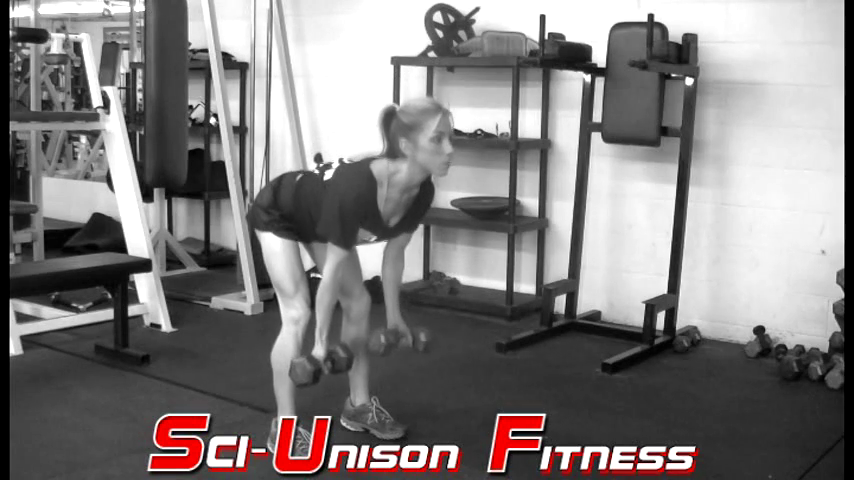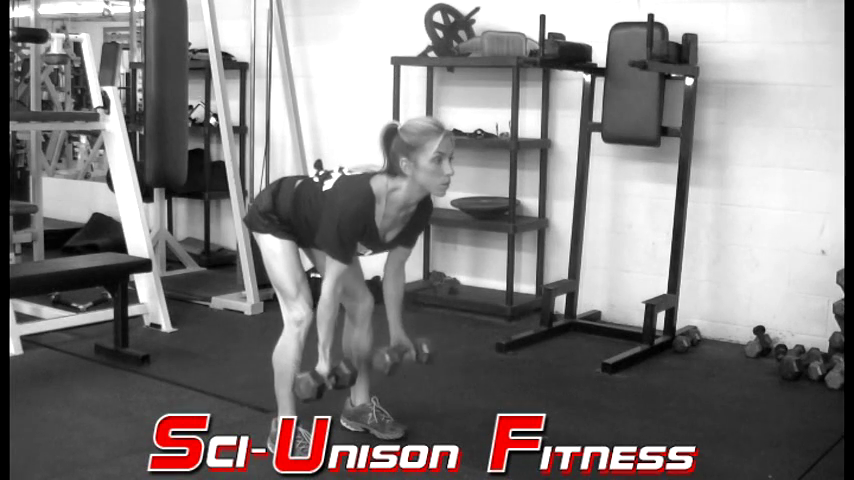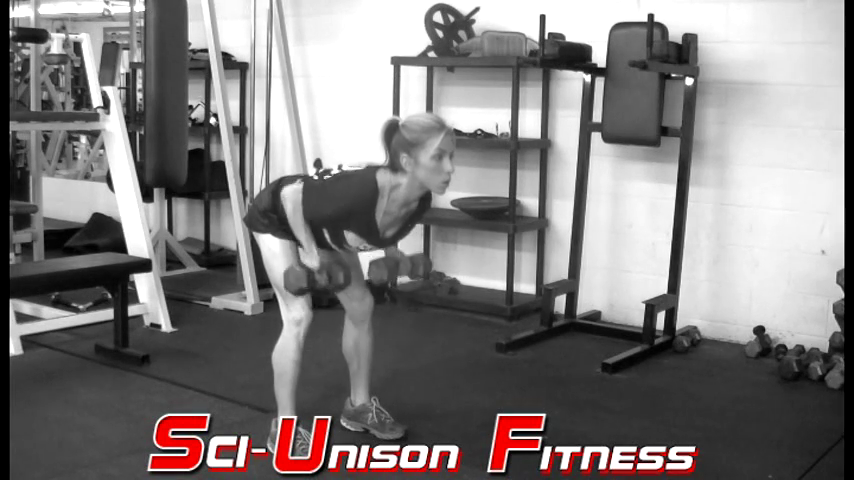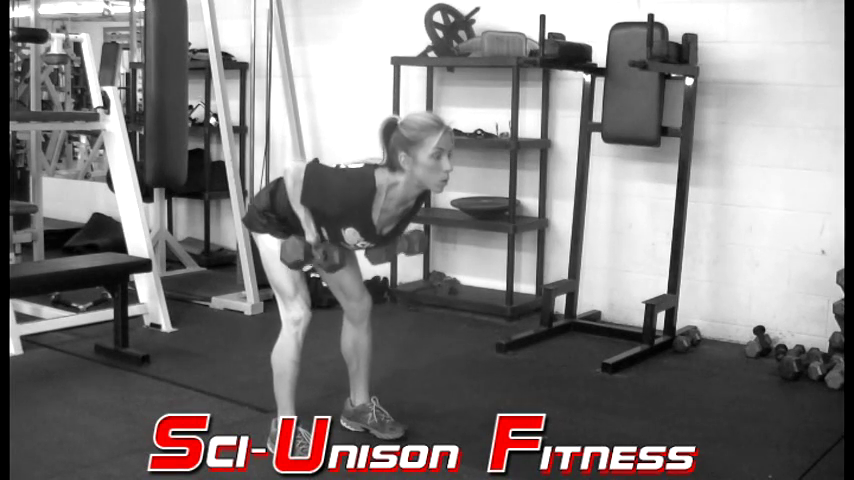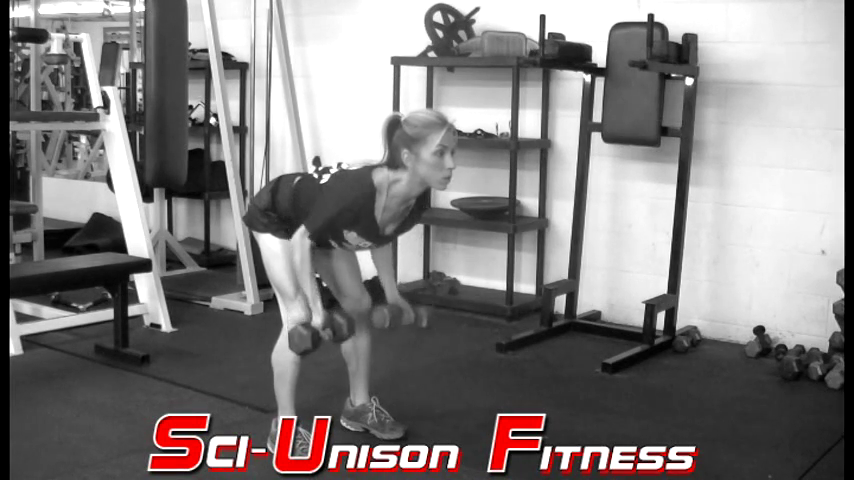
dt=0.5s
person 1, frame 1
left shoulder: (420, 192)
right shoulder: (357, 187)
left elbow: (394, 253)
right elbow: (334, 268)
left wrist: (393, 315)
right wrist: (320, 340)
left hip: (318, 218)
right hip: (277, 215)
left knee: (358, 303)
right knee: (297, 313)
left ankle: (359, 406)
right ankle: (284, 427)
person 1, frame 2
left shoulder: (419, 208)
right shoulder: (356, 202)
left elbow: (394, 268)
right elbow: (333, 283)
left wrist: (397, 331)
right wrist: (324, 356)
left hip: (317, 221)
right hip: (276, 217)
left knee: (362, 304)
right knee: (300, 314)
left ankle: (359, 405)
right ankle: (283, 428)
person 1, frame 3
left shoulder: (419, 201)
right shoulder: (360, 191)
right elbow: (290, 195)
left wrist: (390, 250)
right wrist: (310, 254)
left hip: (324, 225)
right hip: (277, 217)
left knee: (361, 306)
right knee: (299, 315)
left ankle: (359, 406)
person 1, frame 4
left shoulder: (416, 195)
right shoulder: (358, 188)
right elbow: (294, 172)
left wrist: (388, 235)
right wrist: (309, 229)
left hip: (326, 225)
right hip: (276, 217)
left knee: (359, 306)
right knee: (298, 315)
left ankle: (359, 405)
person 1, frame 5
left shoulder: (416, 199)
right shoulder: (356, 192)
left elbow: (380, 239)
right elbow: (300, 242)
left wrist: (393, 294)
right wrist: (316, 311)
left hip: (324, 222)
right hip: (277, 217)
left knee: (359, 306)
right knee: (298, 314)
left ankle: (359, 406)
right ankle: (283, 428)
